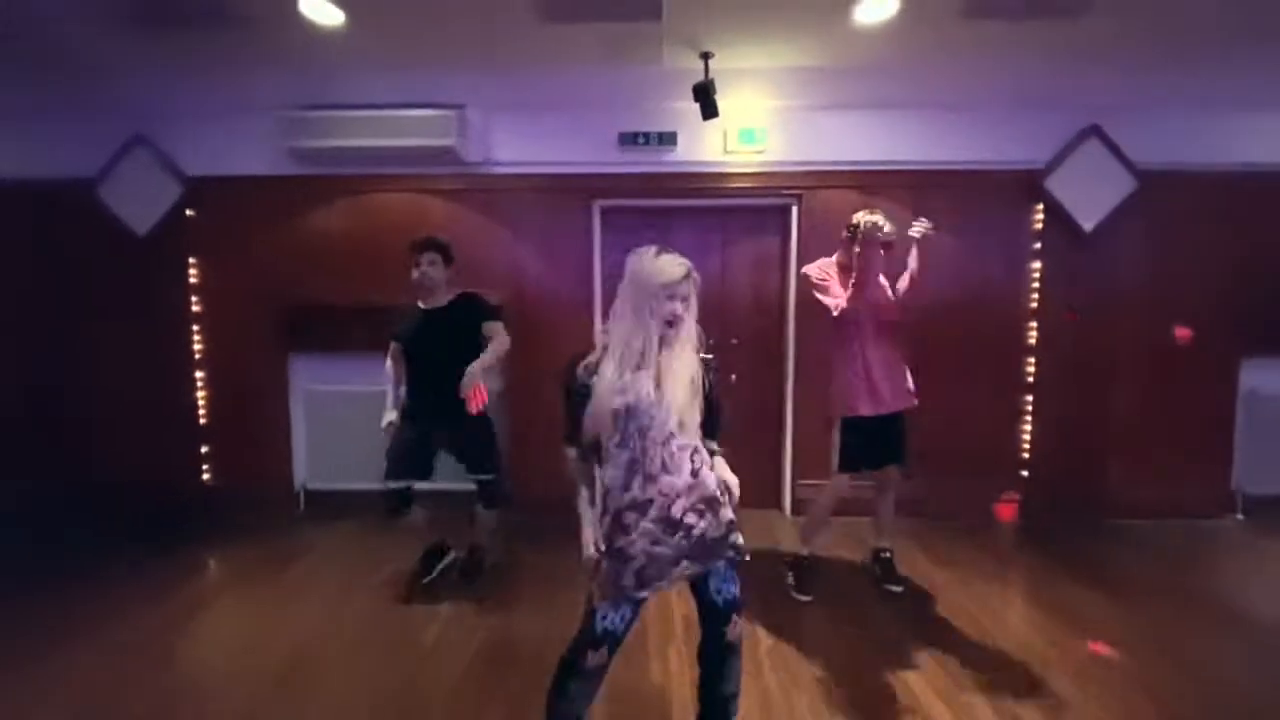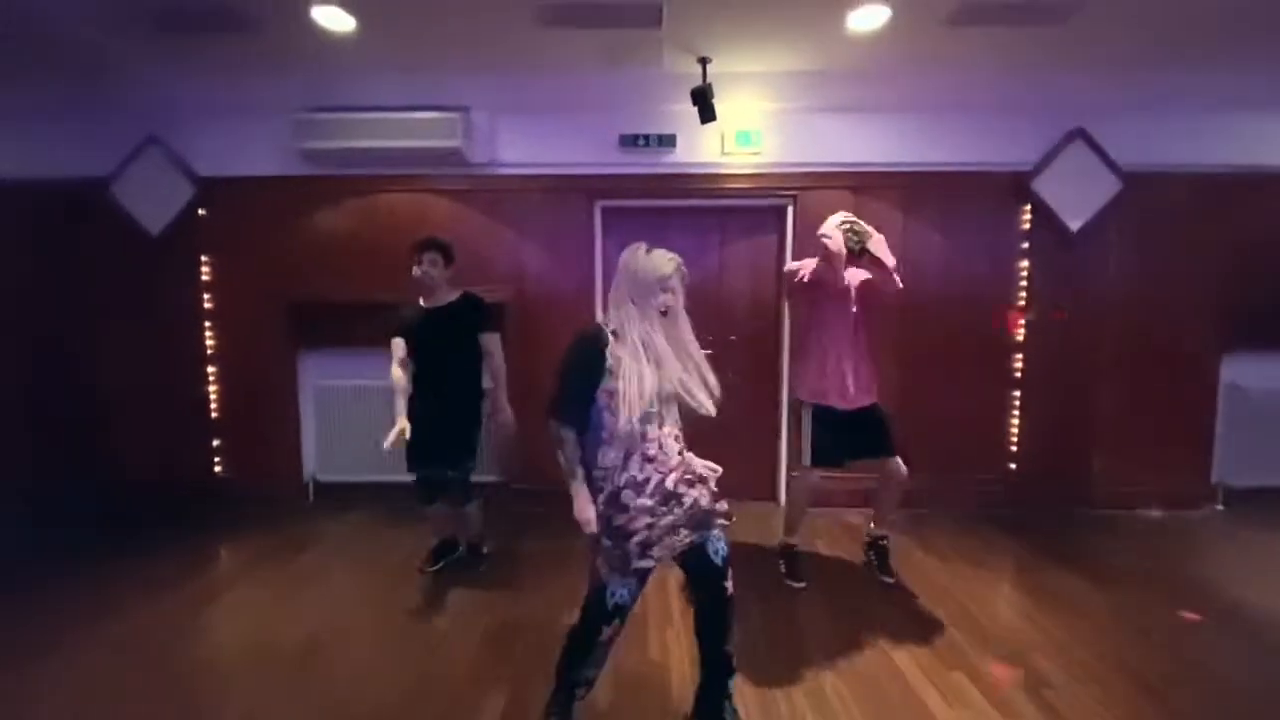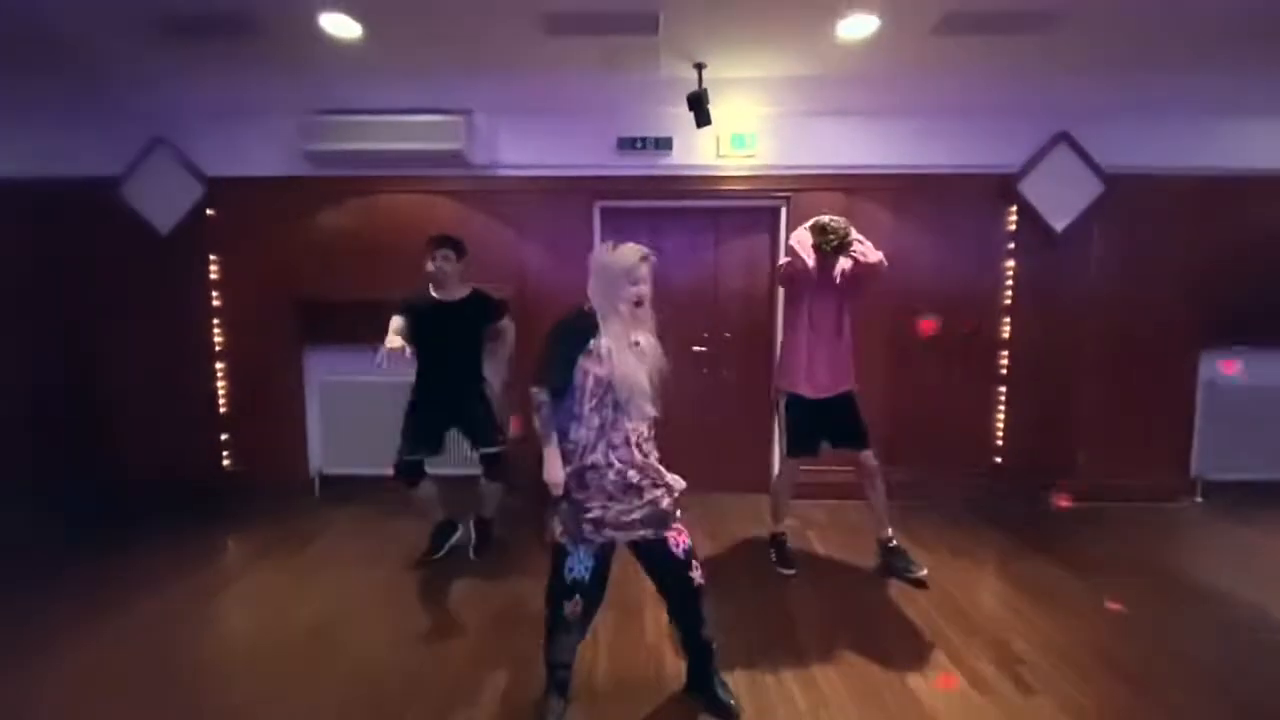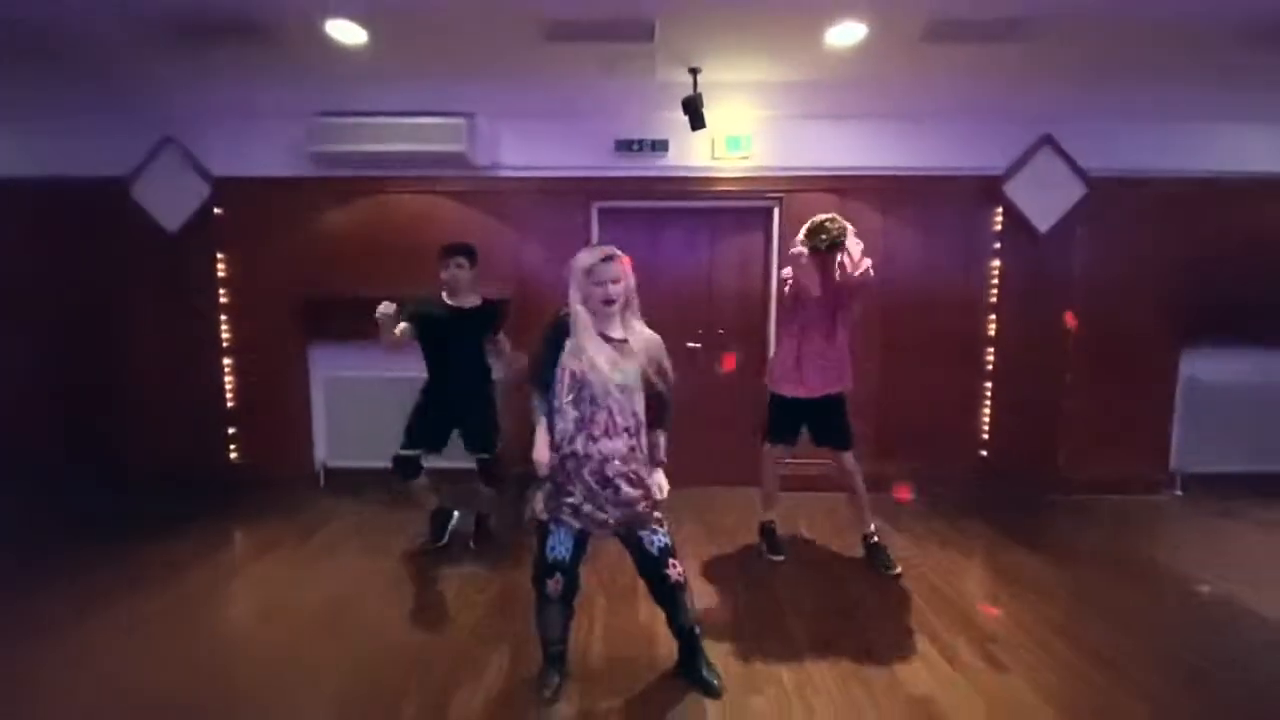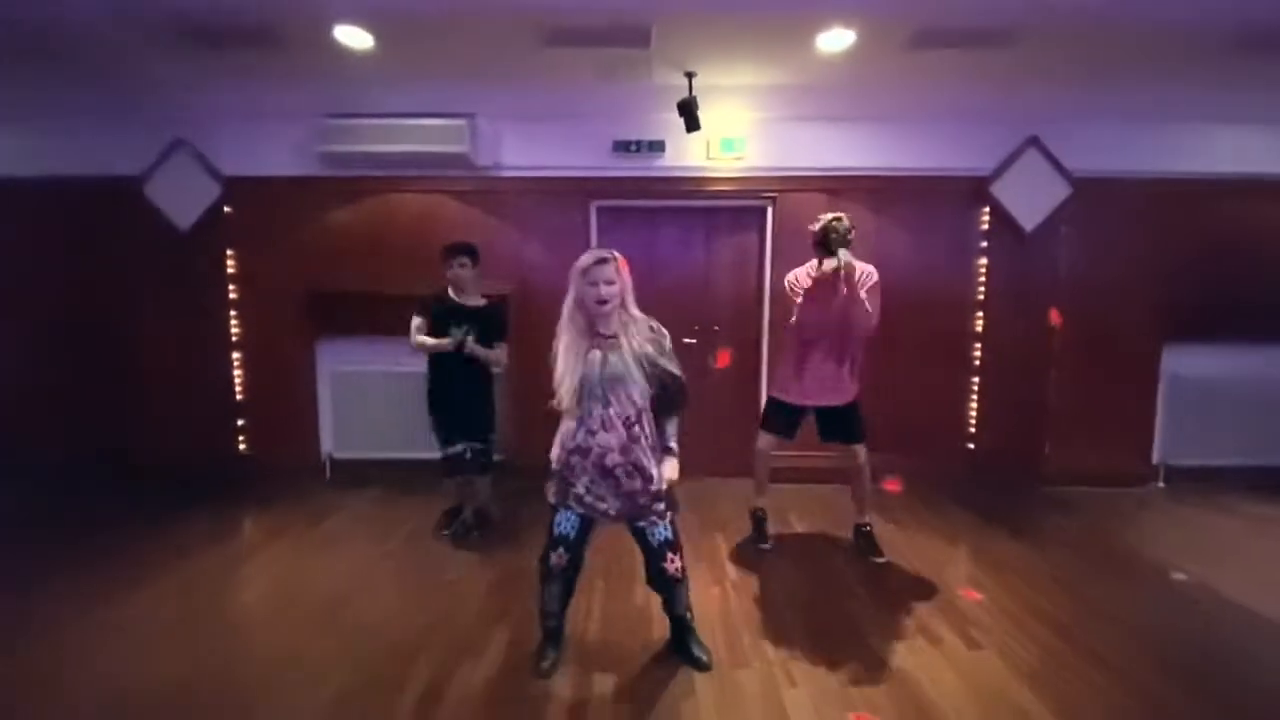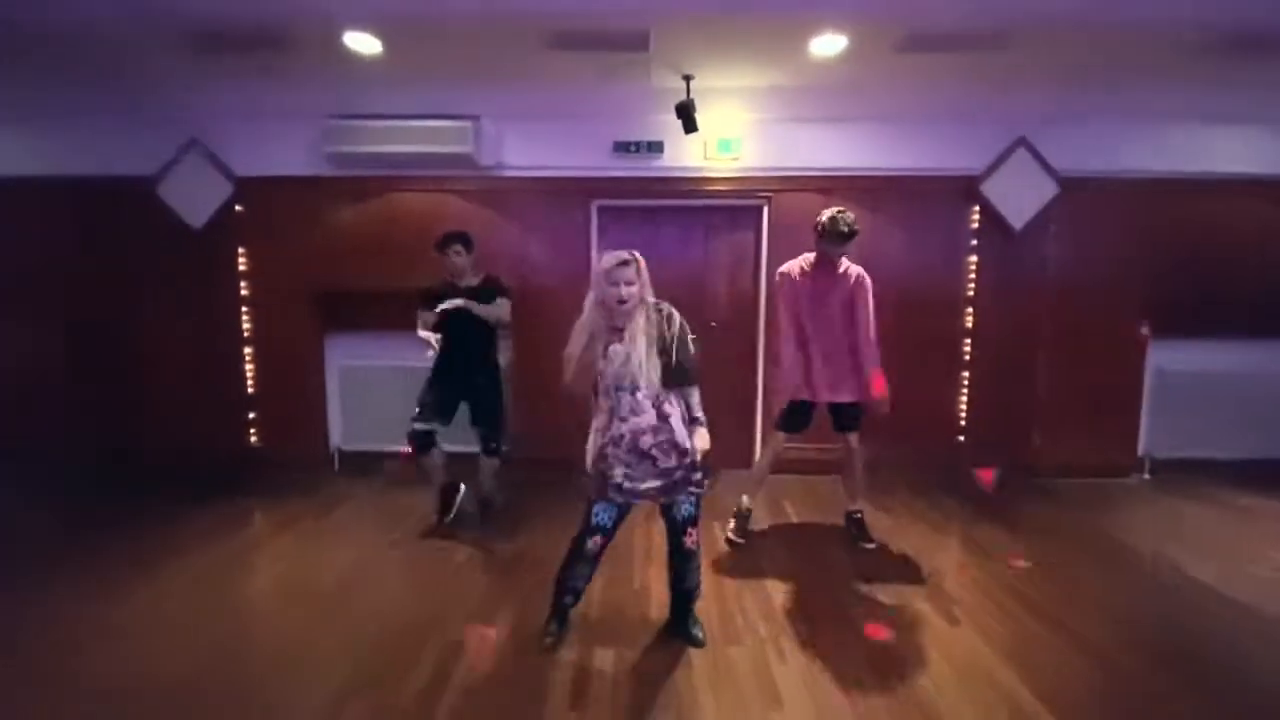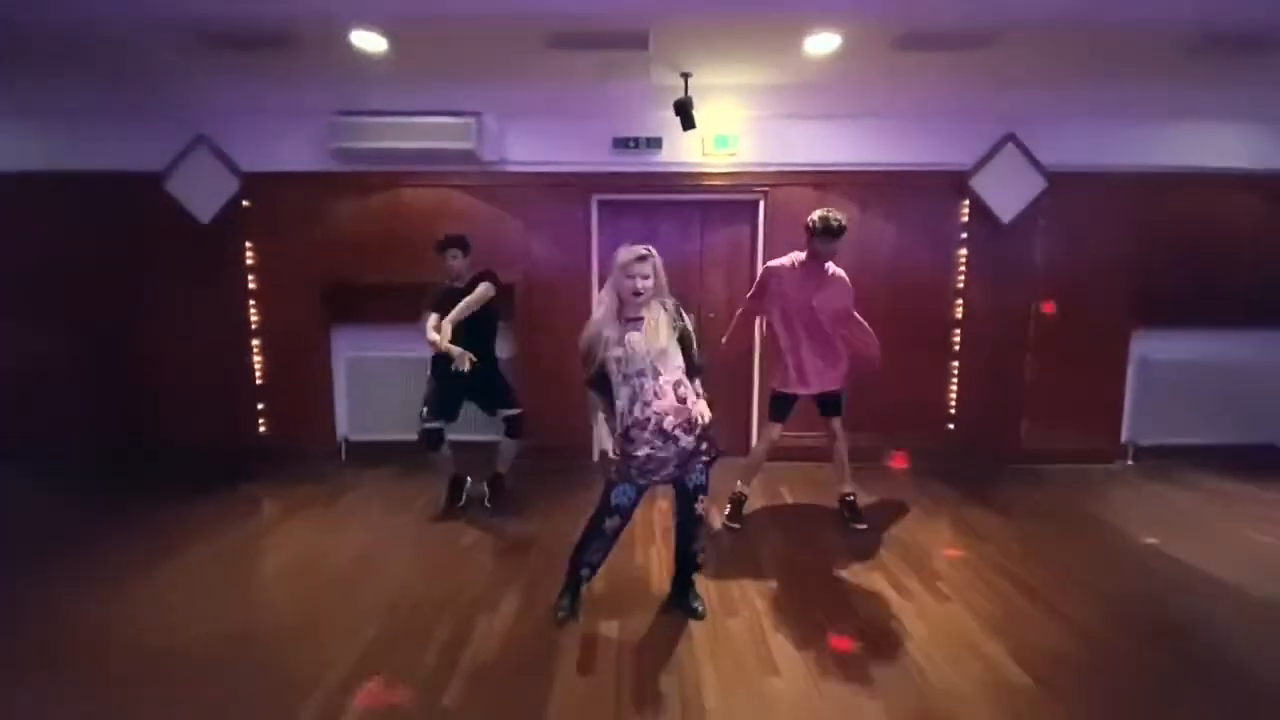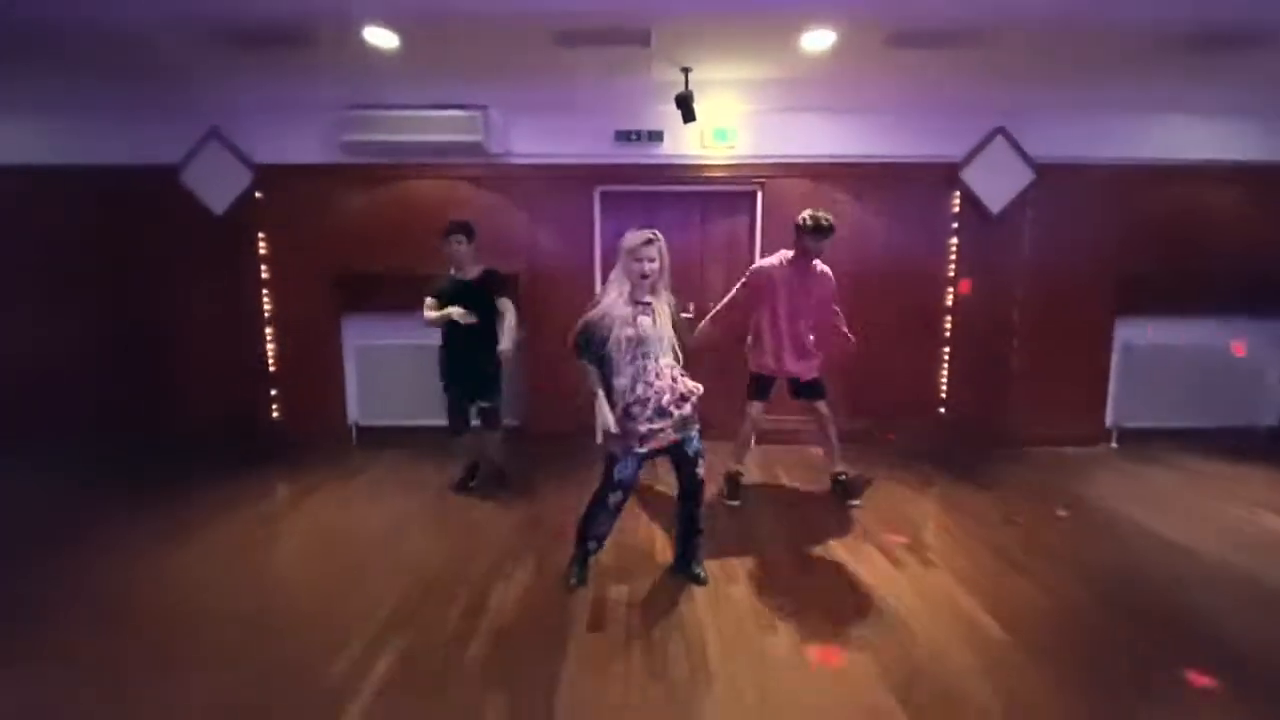
dt=0.2s
person 1, frame 1
left shoulder: (689, 360)
right elbow: (579, 451)
left wrist: (722, 466)
right wrist: (588, 518)
left hip: (705, 513)
right hip: (633, 525)
left knee: (725, 627)
right knee: (600, 636)
person 1, frame 2
left shoulder: (670, 346)
right shoulder: (596, 346)
right elbow: (565, 423)
left wrist: (688, 458)
right wrist: (579, 491)
left hip: (685, 491)
right hip: (626, 502)
left knee: (717, 593)
right knee: (609, 608)
person 1, frame 3
left shoulder: (642, 342)
right shoulder: (581, 327)
right elbow: (543, 391)
left wrist: (657, 468)
right wrist: (551, 453)
left hip: (638, 481)
right hip: (587, 484)
left knee: (685, 576)
right knee: (573, 587)
left ankle: (703, 675)
person 1, frame 4
left shoulder: (646, 343)
right shoulder: (567, 330)
left elbow: (657, 412)
right elbow: (540, 388)
left wrist: (657, 467)
right wrist: (541, 436)
left hip: (626, 475)
right hip: (570, 473)
left knee: (665, 568)
right knee: (554, 572)
left ankle: (692, 655)
right ankle: (554, 661)
person 1, frame 5
left shoulder: (648, 335)
right shoulder: (571, 339)
left elbow: (670, 399)
left wrist: (670, 454)
right wrist: (560, 438)
left hip: (636, 466)
right hip: (580, 466)
left knee: (665, 557)
right knee: (559, 555)
left ankle: (683, 633)
right ankle: (551, 638)
person 1, frame 6
left shoulder: (662, 319)
right shoulder: (595, 335)
left elbow: (686, 376)
left wrist: (699, 424)
right wrist: (596, 441)
left hip: (670, 448)
right hip: (618, 454)
left knee: (685, 536)
right knee: (592, 537)
left ankle: (682, 613)
right ankle: (559, 614)
person 1, frame 7
left shoulder: (670, 314)
right shoulder: (603, 328)
left elbow: (691, 365)
right elbow: (596, 386)
left wrist: (700, 400)
right wrist: (604, 429)
left hip: (683, 429)
right hip: (635, 438)
left knee: (693, 512)
right knee: (612, 515)
left ankle: (683, 587)
right ankle: (572, 587)
person 1, frame 8
left shoulder: (665, 303)
right shoulder: (608, 308)
right elbow: (588, 357)
left wrist: (684, 380)
right wrist: (601, 403)
left hip: (677, 408)
right hip: (633, 415)
left knee: (693, 482)
right knee: (616, 488)
left ankle: (687, 556)
person 2, frame 1
left shoulder: (873, 274)
right shoulder: (819, 273)
left elbow: (893, 309)
right elbow: (847, 316)
left wrist: (914, 255)
right wrist: (866, 263)
left hip: (891, 393)
right hip: (855, 398)
left knee: (889, 477)
right knee: (839, 484)
left ankle: (882, 553)
person 2, frame 2
left shoulder: (855, 276)
right shoulder: (800, 274)
left elbow: (889, 286)
right elbow: (830, 277)
left wrist: (872, 242)
right wrist: (831, 232)
left hip: (859, 392)
right hip: (821, 393)
left knee: (896, 472)
right knee: (809, 475)
left ankle: (877, 542)
right ankle: (788, 546)
person 2, frame 3
left shoulder: (845, 270)
right shoulder: (791, 272)
left elbow: (876, 262)
right elbow: (806, 266)
left wrist: (849, 236)
right wrist: (804, 235)
left hip: (838, 384)
right hip: (799, 384)
left knee: (868, 463)
right knee: (791, 464)
left ankle: (888, 545)
right ankle: (778, 536)
person 2, frame 4
left shoulder: (846, 275)
right shoulder: (792, 275)
left elbow: (859, 276)
right elbow: (809, 290)
left wrist: (848, 238)
right wrist: (802, 246)
left hip: (828, 384)
right hip: (788, 381)
left knee: (847, 463)
right knee: (774, 454)
left ankle: (871, 538)
right ankle: (768, 524)
person 2, frame 5
left shoulder: (865, 276)
right shoulder: (798, 277)
left elbow: (864, 327)
right elbow: (805, 329)
left wrist: (850, 283)
right wrist: (822, 283)
left hip: (839, 384)
right hip: (794, 381)
left knee: (859, 457)
right knee: (764, 446)
left ankle: (863, 526)
right ankle: (759, 511)
person 2, frame 6
left shoulder: (856, 278)
right shoulder: (789, 274)
left elbow: (864, 330)
right elbow: (786, 332)
left wrist: (874, 380)
right wrist: (786, 378)
left hip: (845, 379)
right hip: (801, 379)
left knee: (853, 445)
right knee: (775, 444)
left ankle: (854, 513)
right ankle: (744, 510)
person 2, frame 7
left shoulder: (839, 279)
right shoulder: (777, 271)
left elbow: (850, 320)
right elbow: (751, 307)
left wrist: (871, 345)
right wrist: (729, 337)
left hip: (828, 368)
right hip: (789, 369)
left knee: (836, 430)
right knee: (770, 435)
left ankle: (847, 496)
right ankle: (738, 495)
person 2, frame 8
left shoulder: (824, 276)
right shoulder: (766, 270)
left elbow: (829, 312)
right elbow: (736, 301)
left wrist: (845, 335)
right wrist: (707, 326)
left hip: (804, 358)
right hip: (766, 355)
left knee: (823, 413)
right knee: (753, 415)
left ankle: (839, 474)
right ankle: (734, 474)
person 3, frame 1
left shoulder: (471, 305)
right shoulder: (407, 319)
left elbow: (502, 340)
right elbow: (394, 362)
left wrist: (480, 365)
right wrist: (392, 407)
left hip: (463, 411)
right hip: (416, 415)
left knee: (491, 485)
right knee: (396, 490)
left ankle: (476, 550)
right ankle: (439, 548)
person 3, frame 2
left shoulder: (473, 307)
right shoulder: (408, 318)
left elbow: (493, 354)
right elbow: (399, 365)
left wrist: (501, 401)
right wrist: (401, 415)
left hip: (464, 407)
right hip: (423, 409)
left knee: (456, 483)
right knee: (427, 484)
left ankle: (474, 543)
right ankle: (448, 542)
person 3, frame 3
left shoulder: (481, 302)
right shoulder: (414, 304)
left elbow: (507, 331)
right elbow: (394, 330)
left wrist: (497, 374)
right wrist: (394, 342)
left hip: (470, 395)
right hip: (427, 396)
left knee: (495, 458)
right knee: (406, 466)
left ankle: (483, 524)
right ankle: (447, 524)
person 3, frame 4
left shoulder: (490, 310)
right shoulder: (425, 309)
left elbow: (499, 343)
right elbow: (396, 339)
left wrist: (509, 357)
right wrist: (385, 325)
left hip: (477, 397)
right hip: (436, 396)
left knee: (488, 465)
right knee: (404, 460)
left ankle: (483, 519)
right ankle: (442, 512)
person 3, frame 5
left shoulder: (493, 312)
right shoulder: (432, 303)
left elbow: (500, 358)
right elbow: (416, 339)
left wrist: (474, 350)
right wrist: (445, 344)
left hip: (478, 392)
right hip: (442, 391)
left knee: (481, 456)
right knee: (452, 458)
left ankle: (481, 512)
right ankle: (460, 507)
person 3, frame 6
left shoulder: (491, 285)
right shoulder: (435, 292)
left elbow: (504, 314)
right elbow: (422, 328)
left wrist: (465, 304)
right wrist: (431, 337)
left hip: (484, 373)
right hip: (446, 373)
left knee: (491, 437)
right knee: (419, 434)
left ankle: (485, 498)
right ankle: (448, 489)
person 3, frame 7
left shoulder: (485, 280)
right shoulder: (441, 295)
left elbow: (480, 296)
right elbow: (431, 334)
left wrist: (450, 320)
right wrist: (452, 349)
left hip: (484, 366)
right hip: (446, 368)
left knee: (515, 420)
right knee: (430, 432)
left ankle: (497, 479)
right ankle: (457, 481)
person 3, frame 8
left shoulder: (490, 279)
right shoulder: (442, 283)
left elbow: (508, 311)
right elbow: (427, 315)
left wrist: (507, 339)
right wrist: (449, 312)
left hip: (485, 355)
right hip: (454, 357)
left knee: (489, 413)
right knee: (457, 419)
left ankle: (492, 466)
right ankle: (473, 466)
